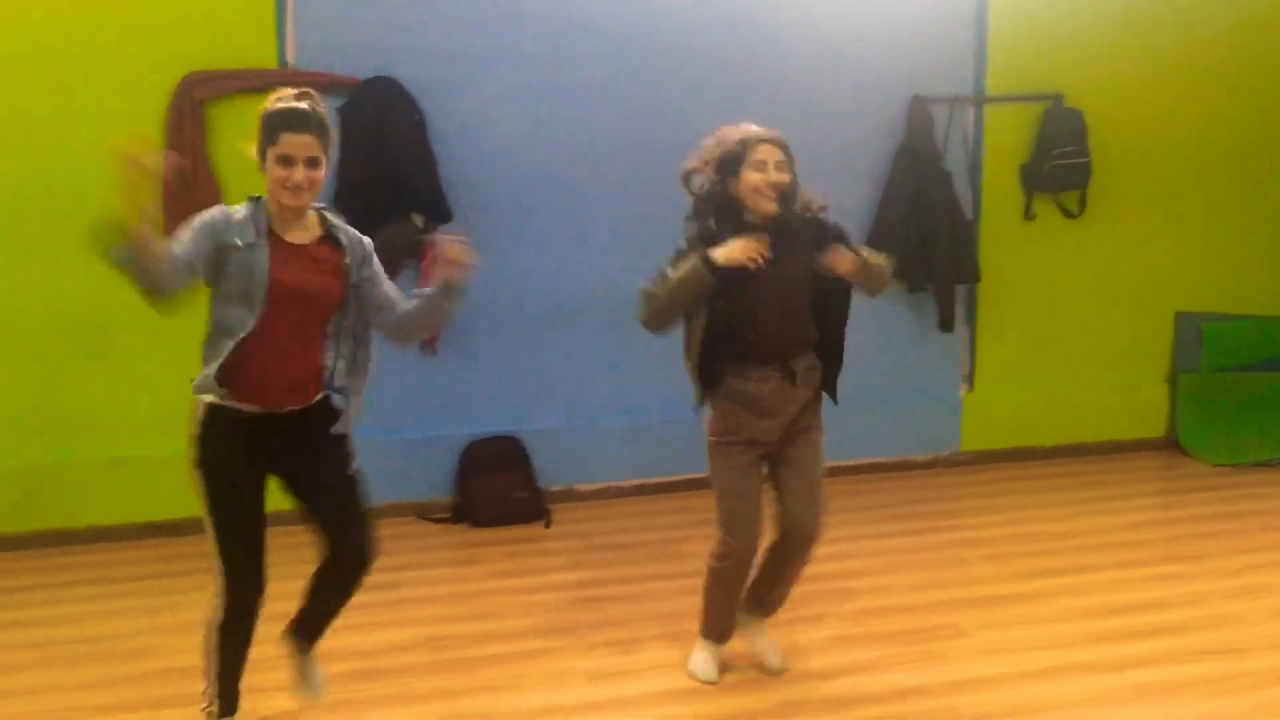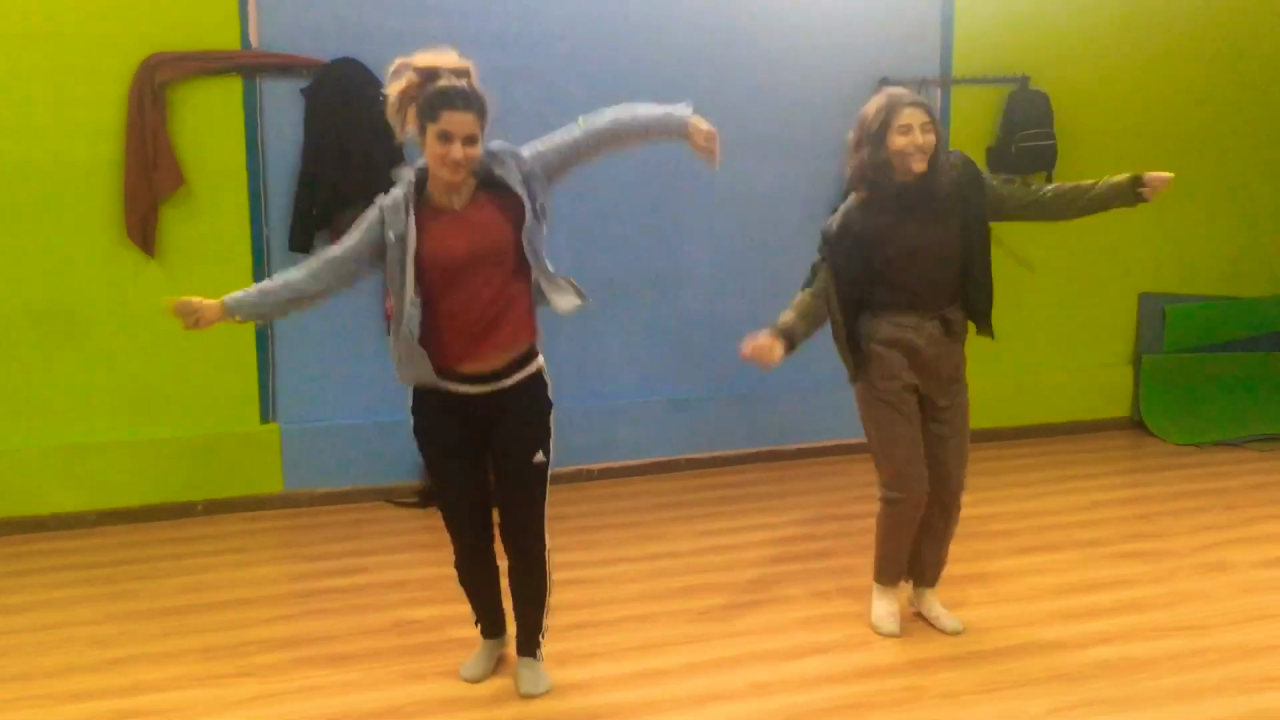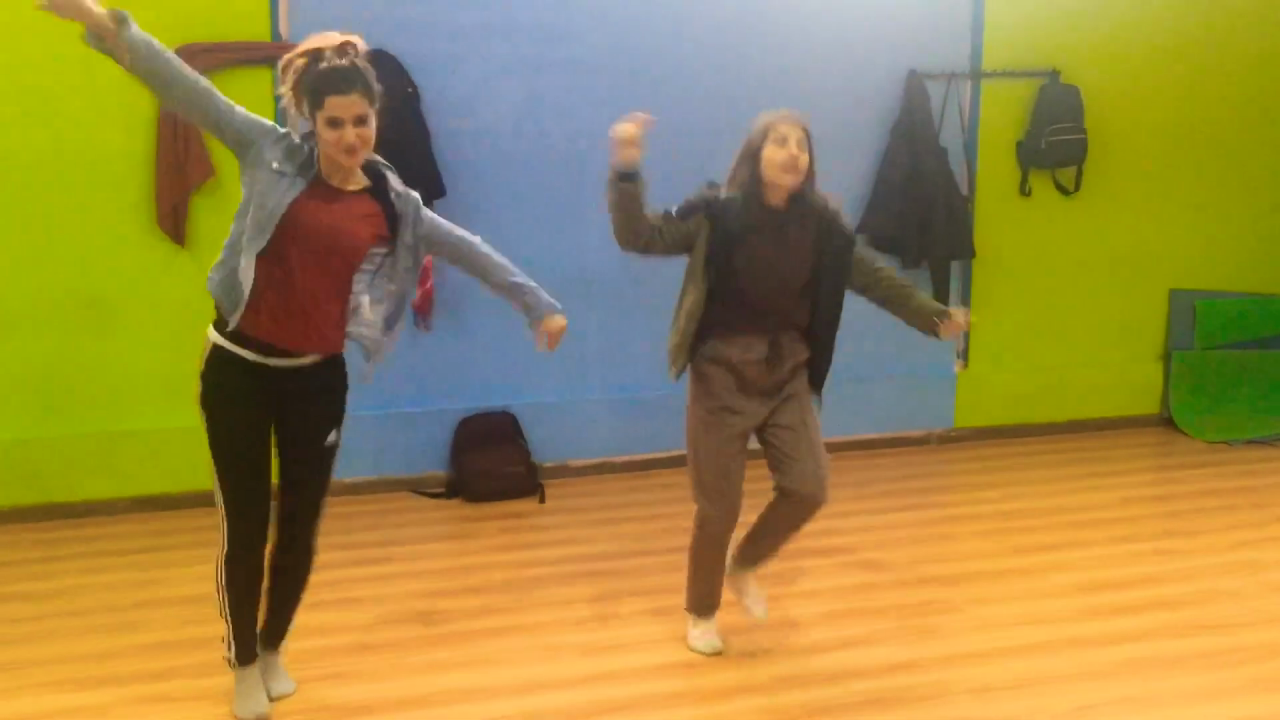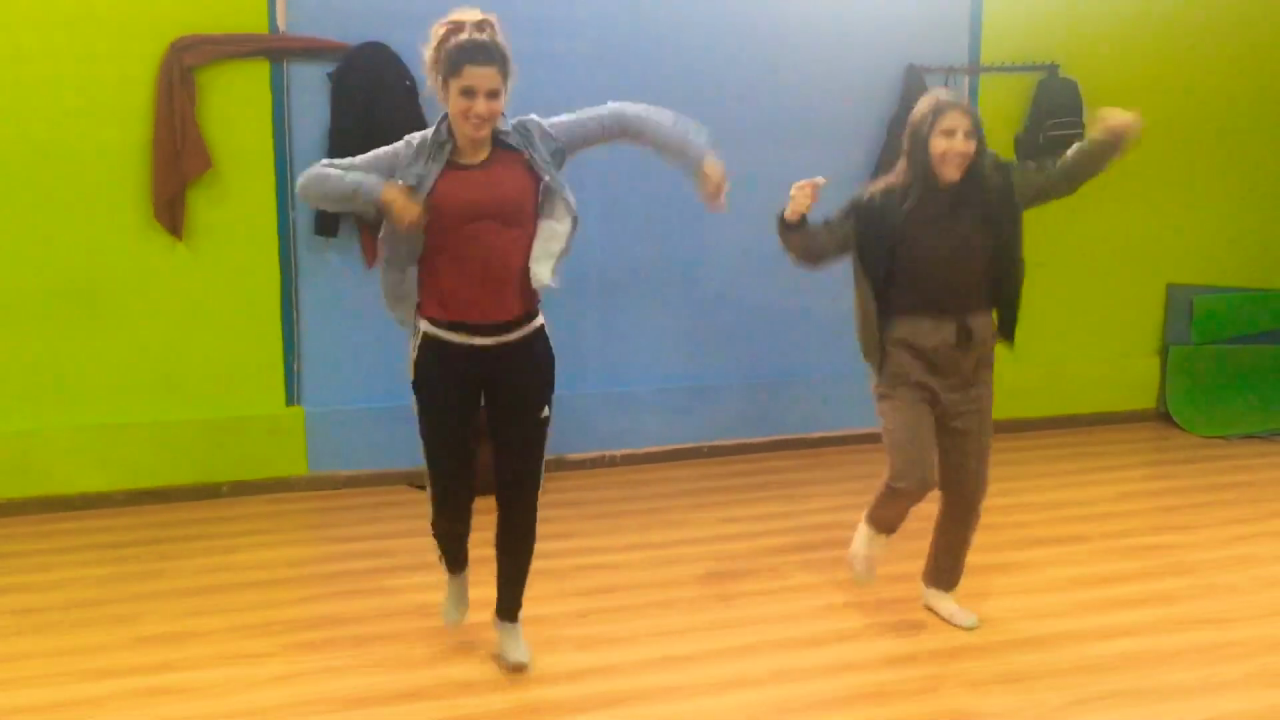
dt=1s
person 1, frame 1
left shoulder: (351, 246)
right shoulder: (228, 229)
left elbow: (406, 326)
right elbow: (157, 278)
left wrist: (447, 281)
right wrist: (133, 215)
left hip: (309, 416)
right hip: (236, 423)
left knee: (353, 549)
right knee: (243, 587)
left ankle: (302, 639)
person 1, frame 2
left shoulder: (515, 173)
right shoulder: (395, 212)
left elbow: (596, 129)
right elbow: (325, 274)
left wrist: (678, 120)
right wrist: (226, 307)
left hip: (517, 390)
right hip: (443, 397)
left knee: (523, 533)
right knee: (466, 534)
left ankle: (529, 650)
right ankle: (490, 635)
person 1, frame 3
left shoulder: (392, 202)
right shoulder: (275, 156)
left elbow: (465, 249)
right elbow: (186, 89)
left wrist: (540, 305)
left hip: (315, 376)
right hip: (238, 364)
left knee: (301, 524)
right knee: (245, 523)
left ankle: (268, 650)
person 1, frame 4
left shoulder: (531, 141)
right shoulder: (418, 155)
left elbow: (624, 119)
right elbow: (313, 184)
left wrist: (697, 152)
right wrist: (381, 192)
left hip: (521, 346)
right hip: (445, 350)
left knee: (520, 490)
right knee: (449, 486)
left ankle: (508, 619)
right ankle: (456, 577)
person 2, frame 1
left shoulder: (806, 230)
right shoulder: (710, 241)
left elbow: (879, 276)
right elbow: (654, 316)
left wrist: (857, 265)
right wrist: (710, 262)
left hip: (800, 398)
right hip: (738, 405)
left knee: (804, 529)
right knee: (736, 542)
left ankle: (756, 618)
right ankle: (711, 640)
person 2, frame 2
left shoulder: (961, 190)
right shoulder: (859, 214)
left elbow: (1042, 202)
right elbow: (820, 292)
left wrist: (1131, 187)
right wrist: (782, 336)
left hip: (947, 352)
right hip: (887, 356)
left knee: (949, 484)
right knee: (907, 486)
left ankle: (923, 591)
right ankle: (886, 587)
person 2, frame 3
left shoulder: (819, 222)
right shoulder: (718, 214)
left elbow: (864, 273)
right elbow: (639, 237)
left wrist: (933, 315)
right wrist: (627, 169)
left hip: (787, 373)
right hip: (724, 374)
left knee: (809, 491)
right knee: (718, 508)
left ankle: (747, 566)
right ankle: (701, 614)
person 2, frame 4
left shoulder: (995, 190)
right shoulder: (887, 204)
left elbow: (1070, 173)
right elbow: (814, 252)
left wrist: (1108, 136)
right wrist: (794, 222)
left hip: (970, 356)
right hip: (904, 355)
left knee: (967, 487)
right knee: (913, 476)
left ankle: (941, 586)
right ankle: (876, 524)
